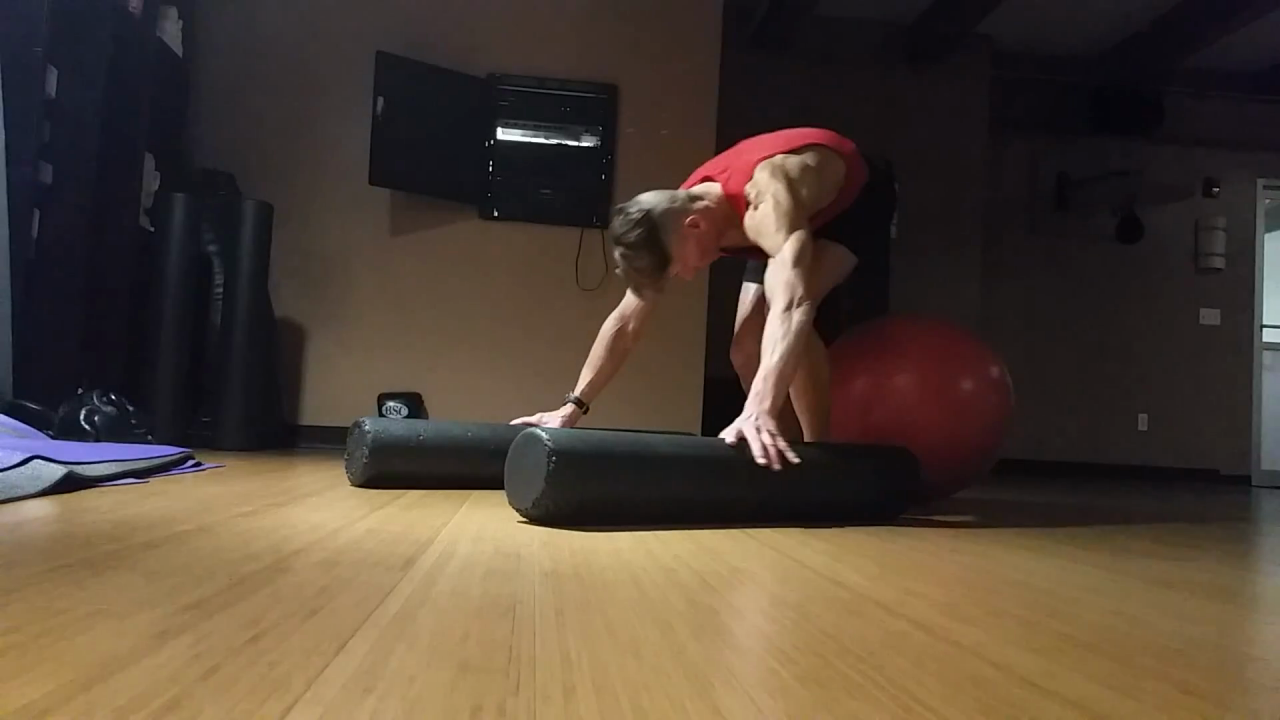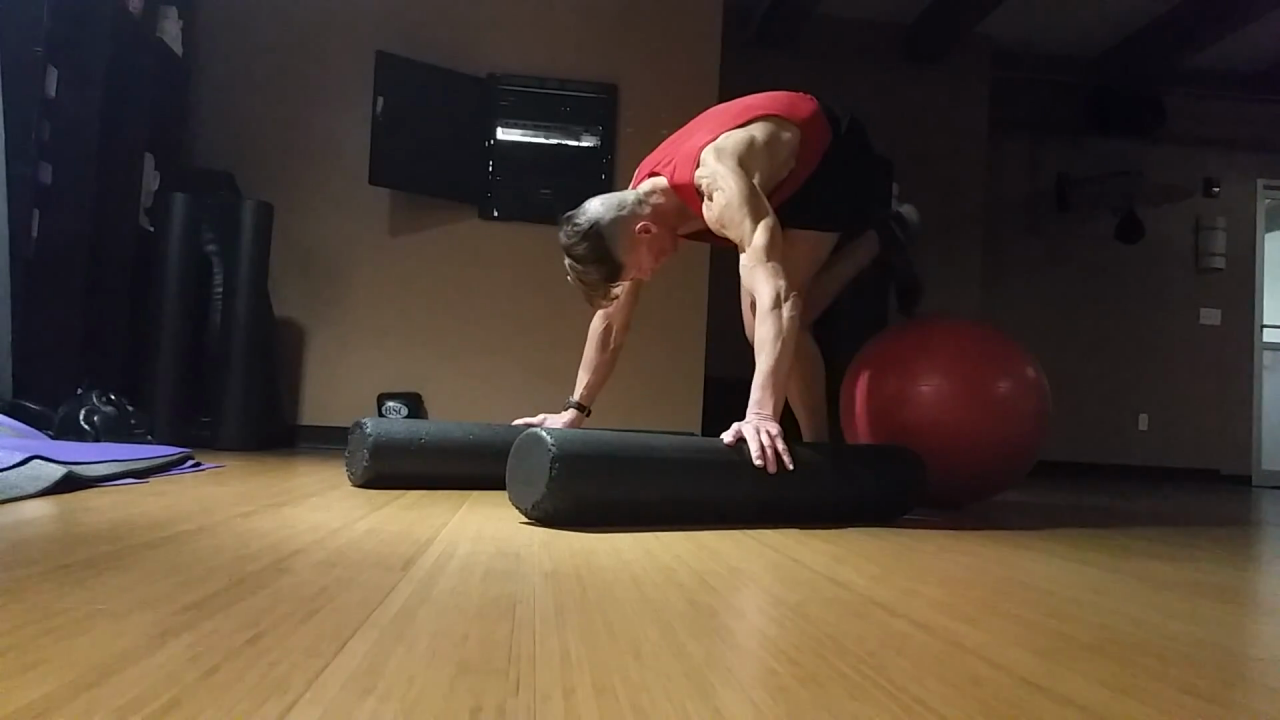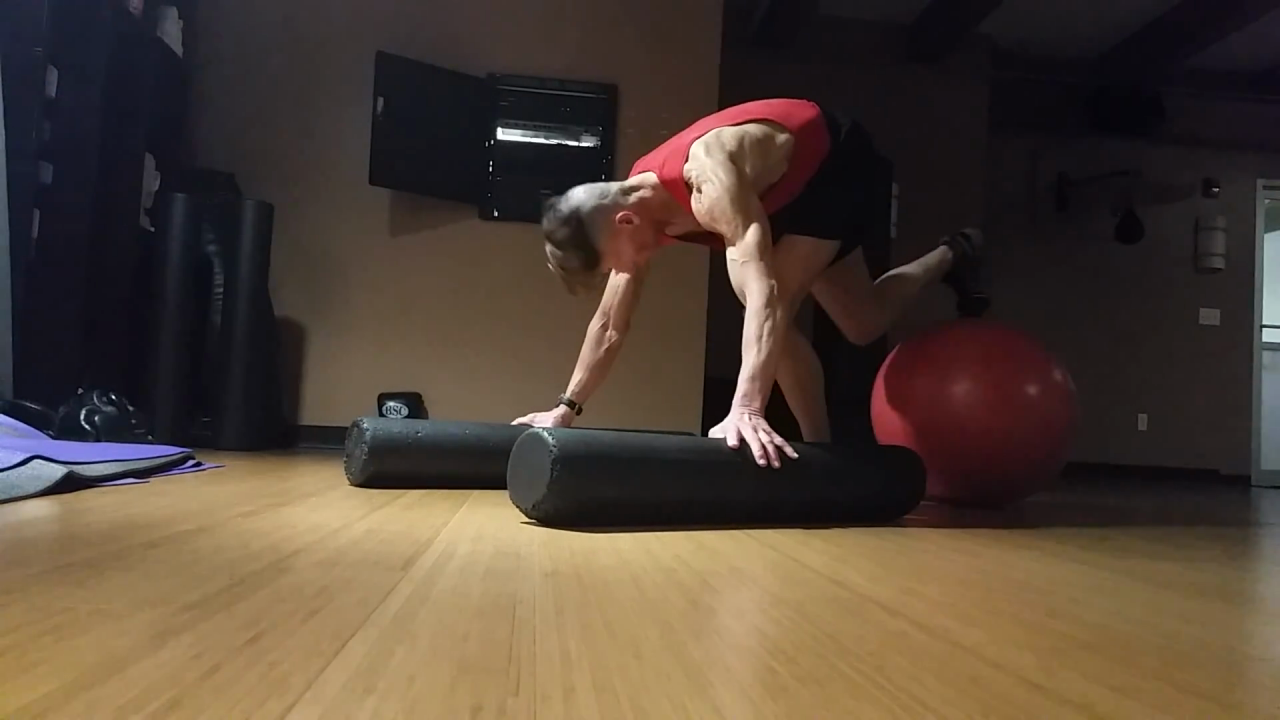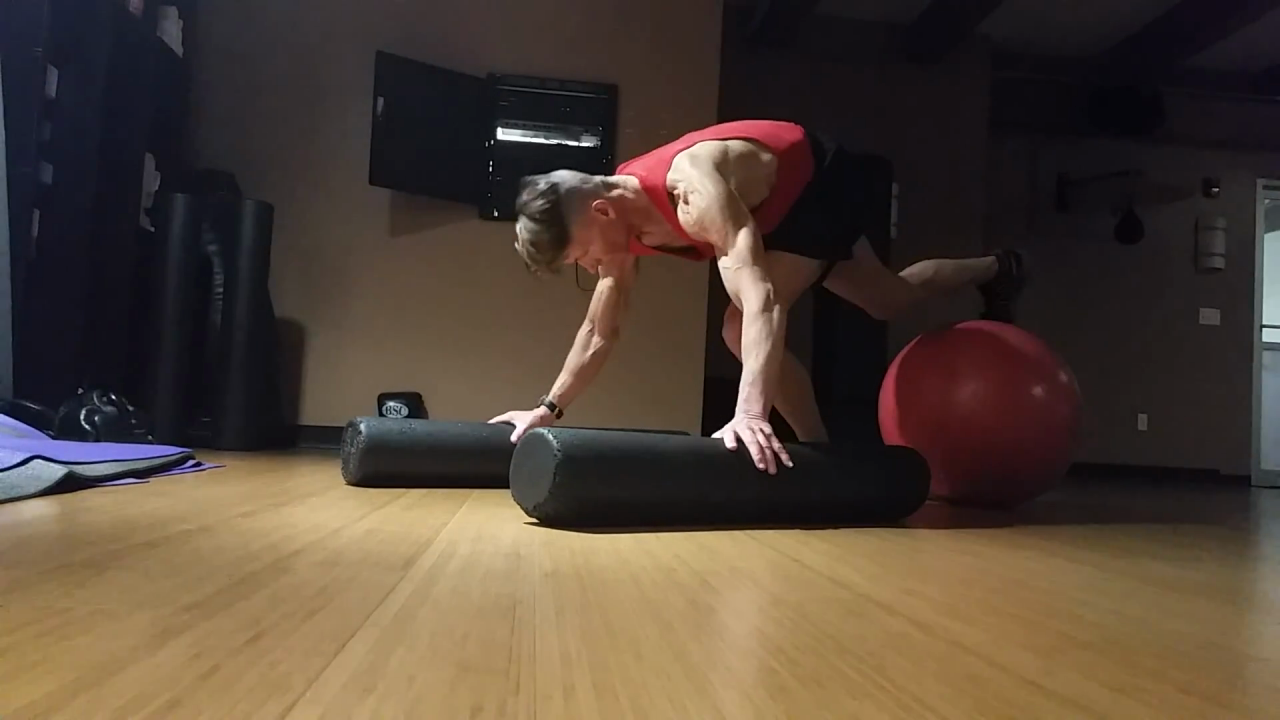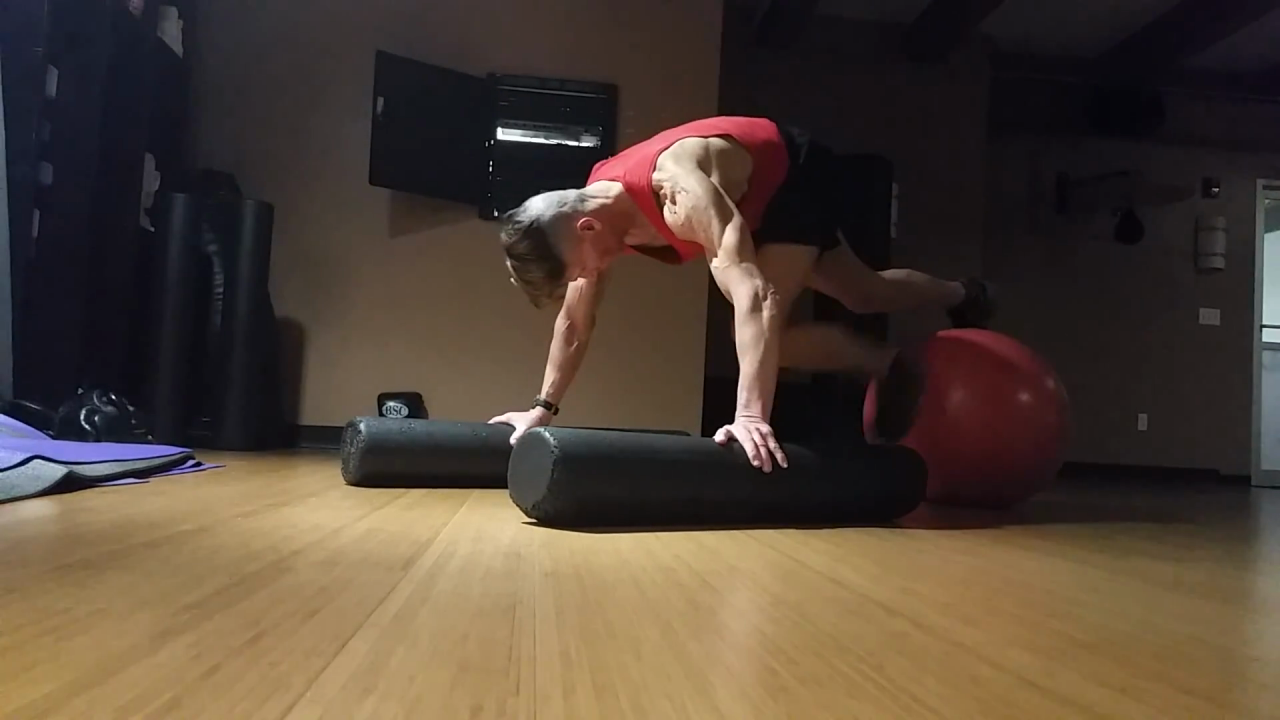
dt=0.7s
person 1, frame 1
left shoulder: (763, 204)
right shoulder: (676, 216)
left elbow: (791, 304)
right elbow: (626, 321)
left wrist: (758, 413)
right wrist: (574, 407)
left hip: (856, 196)
right hip: (798, 214)
left knee: (784, 306)
right knee: (747, 356)
right ankle: (789, 450)
person 1, frame 2
left shoulder: (719, 191)
right shoulder: (635, 206)
left elbow: (776, 297)
right elbow: (611, 319)
left wrist: (760, 414)
right wrist: (575, 411)
left hip: (832, 155)
right hip: (786, 169)
left knee: (769, 310)
right knee: (761, 327)
right ankle: (879, 239)
person 1, frame 3
left shoulder: (707, 183)
right shoulder: (632, 205)
left elbow: (764, 294)
right elbow: (610, 324)
left wrist: (746, 409)
right wrist: (567, 407)
left hip: (833, 162)
right hip: (786, 186)
left knee: (769, 312)
right knee: (864, 325)
right ankle: (952, 256)
person 1, frame 4
left shoulder: (693, 192)
right shoulder: (620, 220)
left elbow: (761, 300)
right elbow: (599, 331)
left wrist: (749, 413)
right wrist: (548, 409)
left hip: (823, 181)
right hip: (779, 204)
left knee: (742, 327)
right knee: (890, 300)
right ankle: (993, 271)
person 1, frame 5
left shoulder: (680, 194)
right shoulder: (591, 207)
left elbow: (755, 295)
right elbow: (574, 322)
left wrist: (751, 415)
right wrist: (543, 407)
left hip: (798, 172)
right hip: (756, 197)
left knee: (768, 331)
right knee: (863, 292)
left ankle: (889, 369)
right ankle: (961, 298)
